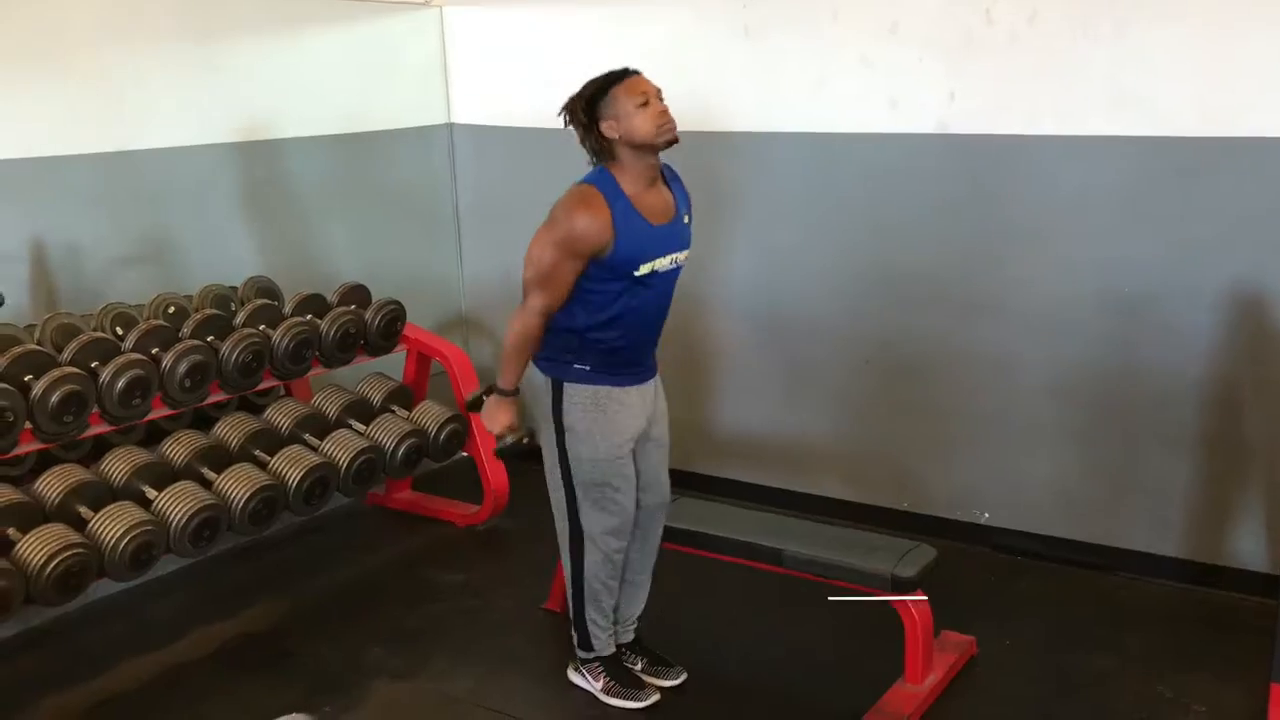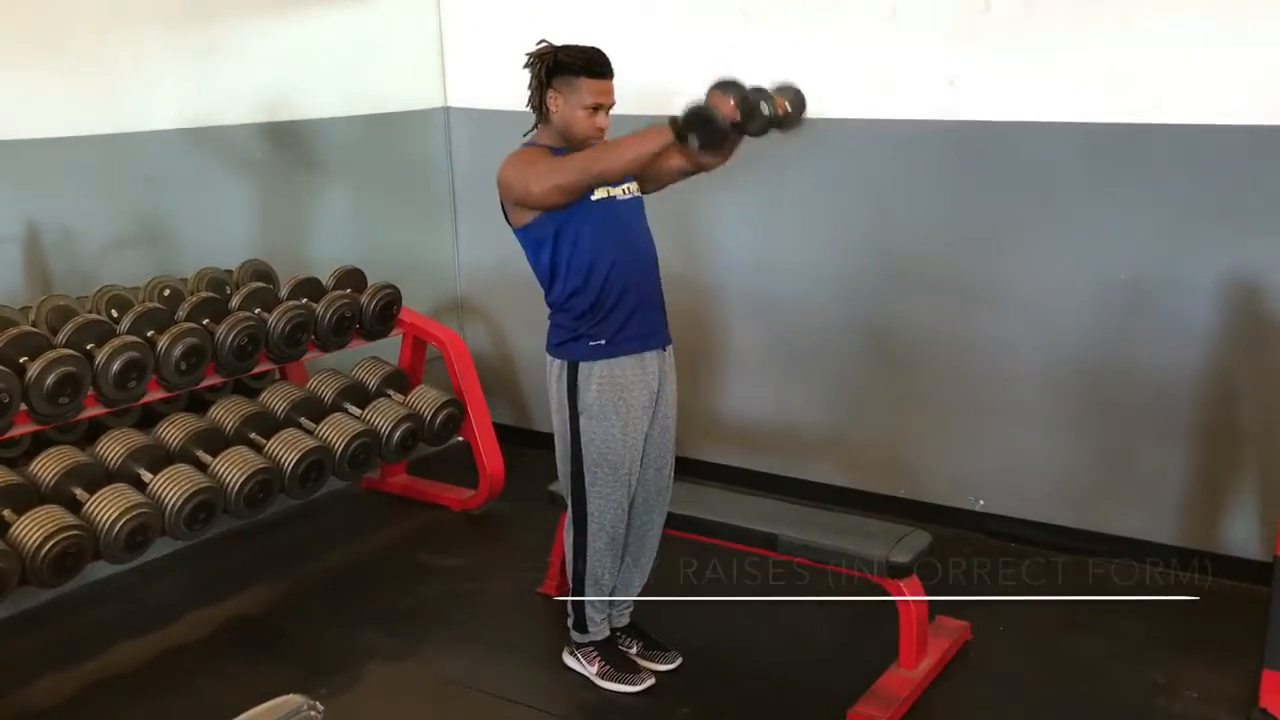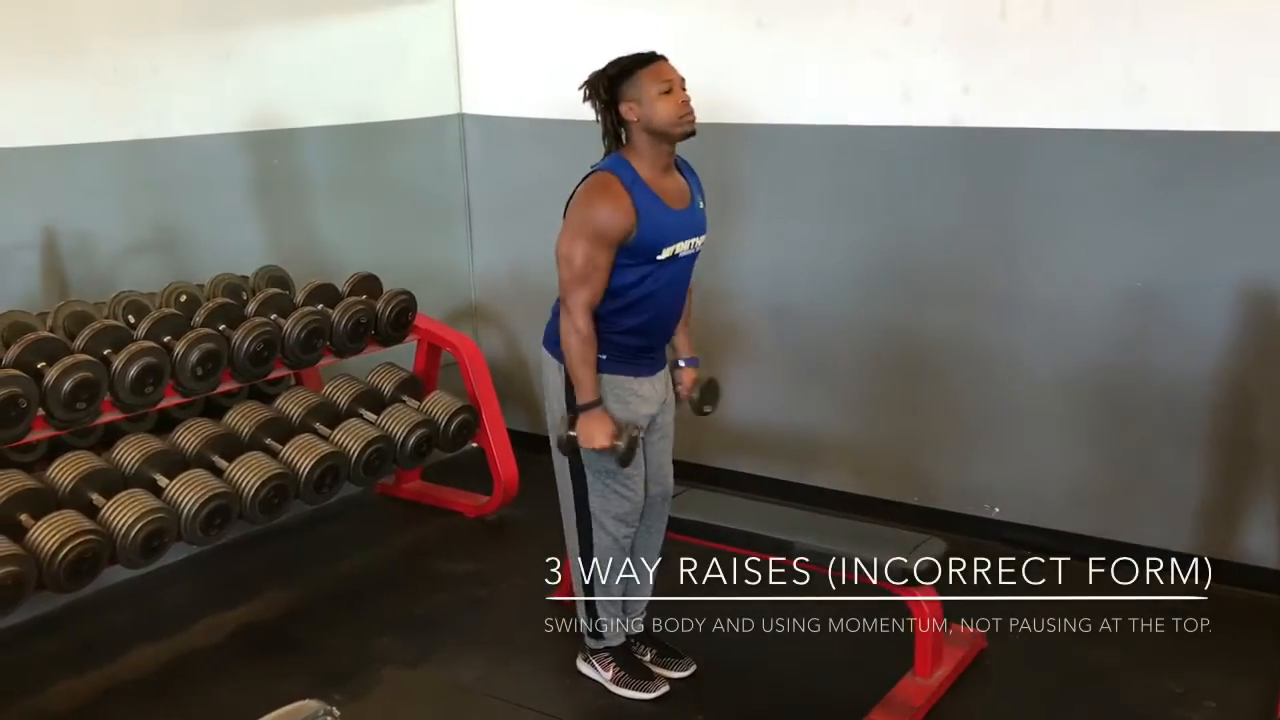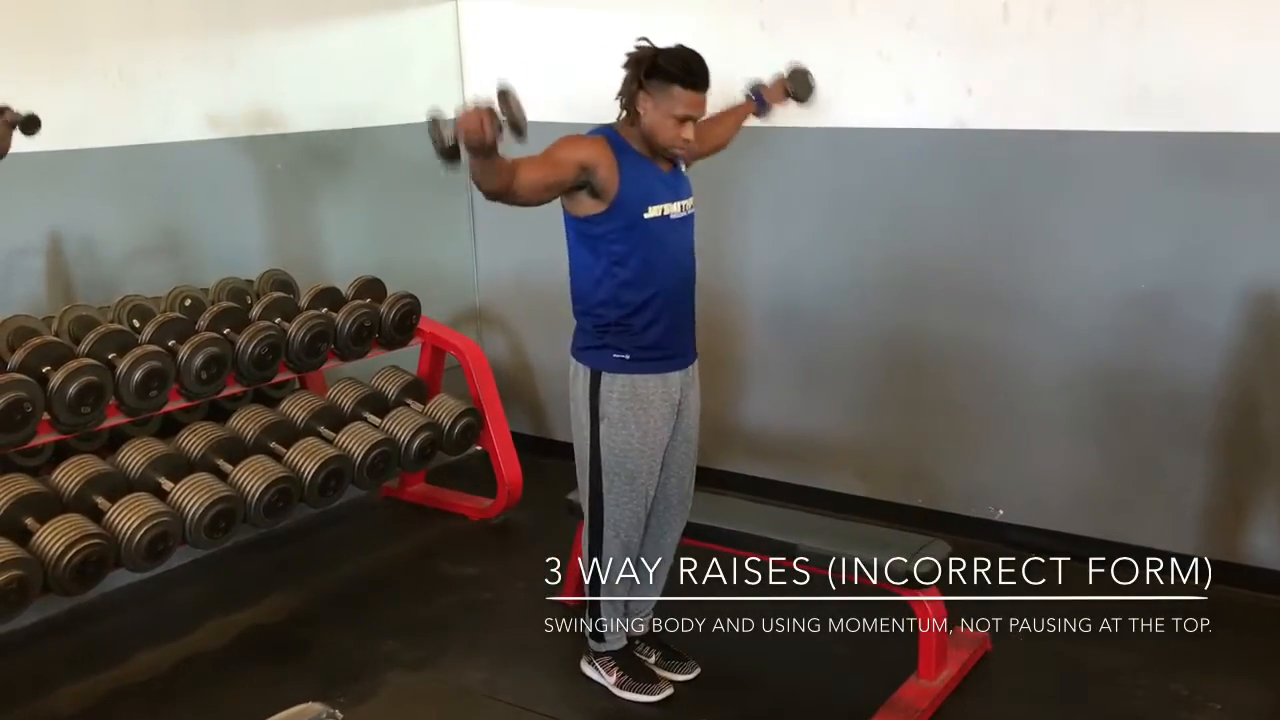
dt=1s
person 1, frame 1
left shoulder: (676, 193)
right shoulder: (588, 213)
right elbow: (535, 308)
right wrist: (505, 393)
left hip: (642, 380)
right hip: (582, 388)
left knee: (650, 511)
right knee: (604, 524)
left ankle: (624, 636)
right ankle: (593, 656)
person 1, frame 2
left shoulder: (614, 161)
right shoulder: (524, 172)
left elbow: (694, 161)
right elbow: (582, 174)
left wrist: (726, 125)
right wrist: (686, 125)
left hip: (653, 352)
right hip: (592, 364)
left knee: (649, 499)
right knee: (601, 505)
left ankle: (618, 619)
right ankle: (586, 638)
person 1, frame 3
left shoulder: (687, 181)
right shoulder: (606, 197)
right elbow: (577, 309)
left wrist: (686, 357)
right wrist: (589, 407)
left hip: (650, 371)
right hip: (595, 373)
left knee: (653, 501)
right knee: (608, 511)
left ankle: (631, 628)
right ankle: (600, 646)
person 1, frame 4
left shoulder: (667, 153)
right shoulder: (592, 157)
left elbow: (708, 139)
right elbow: (512, 183)
left wrist: (758, 102)
right wrist: (481, 149)
left hip: (680, 367)
right hip: (616, 374)
left knee: (668, 510)
right knee: (619, 515)
left ankle: (636, 628)
right ankle: (603, 646)
